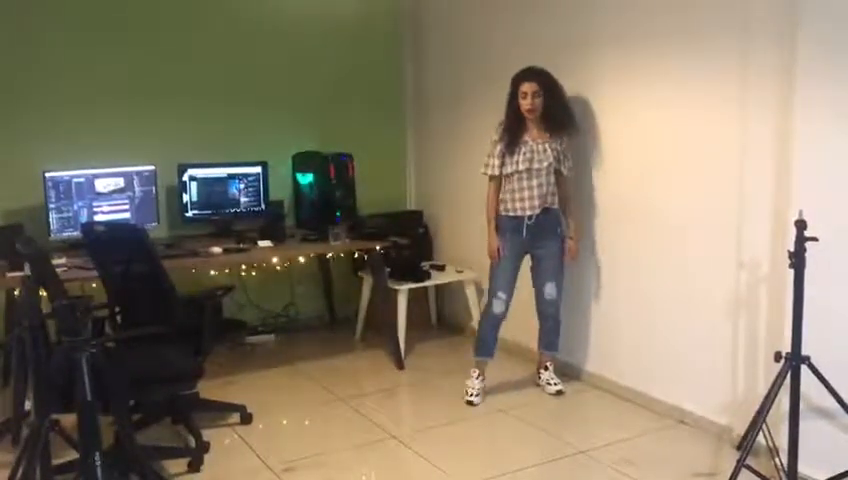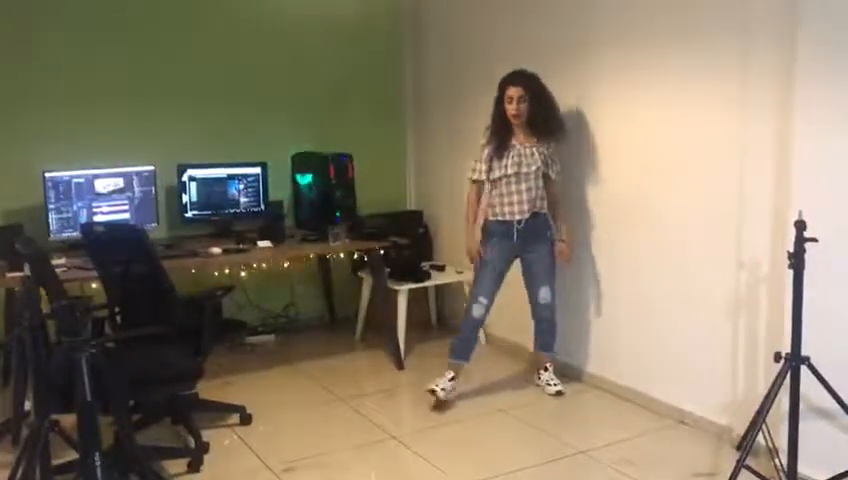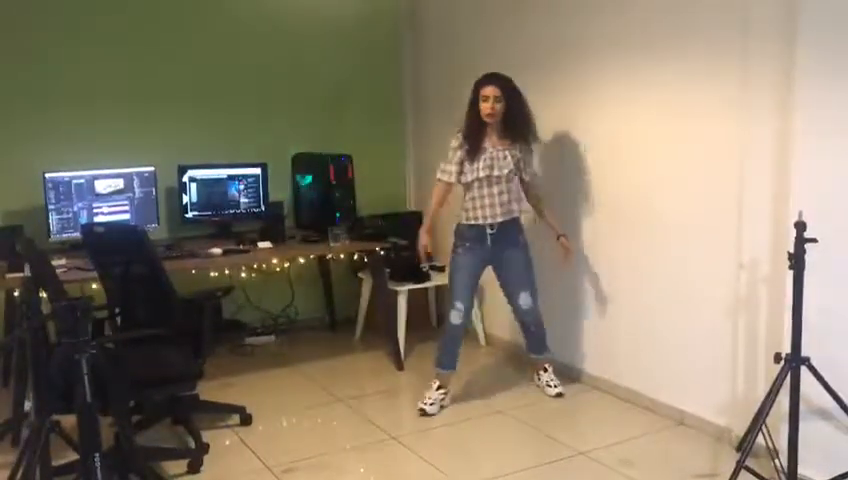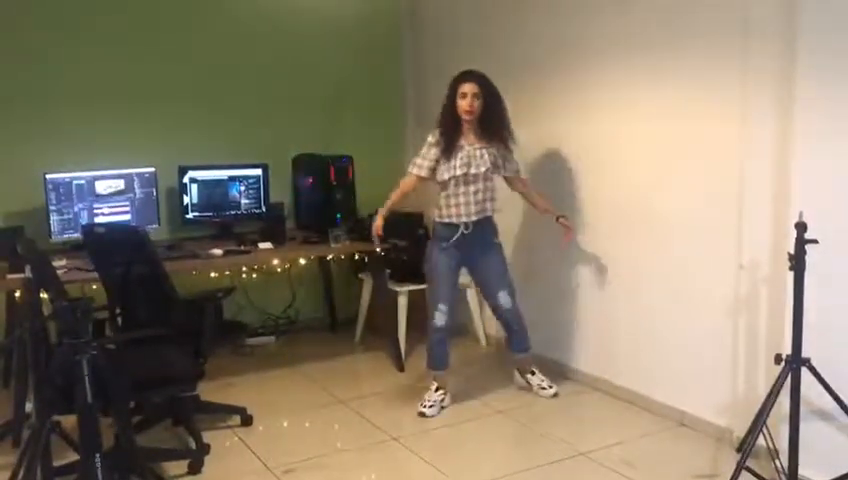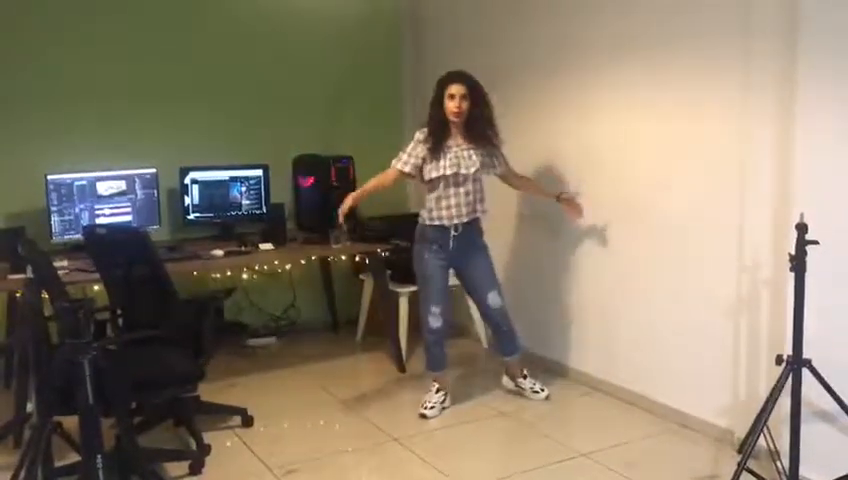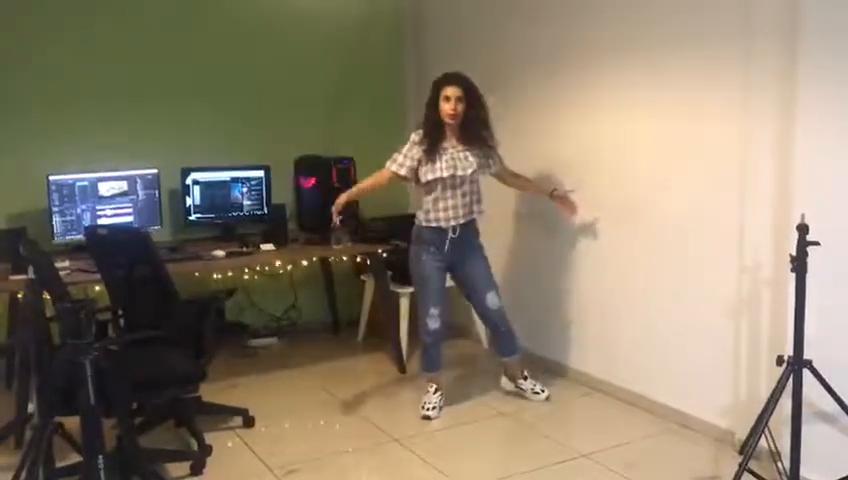
dt=0.2s
person 1, frame 1
left shoulder: (558, 138)
right shoulder: (505, 137)
left elbow: (563, 187)
right elbow: (493, 186)
left wrist: (571, 230)
right wrist: (491, 231)
left hip: (548, 227)
right hip: (511, 227)
left knee: (550, 301)
right knee: (497, 302)
left ankle: (545, 369)
right ankle: (478, 374)
person 1, frame 2
left shoulder: (546, 143)
right shoulder: (492, 141)
left elbow: (551, 191)
right elbow: (476, 189)
left wrist: (561, 233)
right wrist: (472, 233)
left hip: (537, 231)
right hip: (498, 232)
left knee: (545, 305)
right knee: (478, 306)
left ankle: (544, 369)
right ankle: (451, 376)
person 1, frame 3
left shoulder: (518, 146)
right shoulder: (463, 143)
left elbow: (531, 192)
right elbow: (443, 186)
left wrist: (557, 231)
right wrist: (425, 227)
left hip: (509, 235)
right hip: (470, 237)
left knee: (527, 308)
right knee: (457, 313)
left ankle: (542, 370)
right ankle: (441, 385)
person 1, frame 4
left shoulder: (496, 144)
right shoulder: (439, 141)
left elbow: (519, 184)
right elbow: (412, 179)
left wrist: (554, 215)
right wrist: (383, 211)
left hip: (483, 235)
right hip: (445, 236)
left knee: (507, 307)
right knee: (440, 315)
left ankle: (527, 371)
right ankle: (439, 387)
person 1, frame 5
left shoulder: (484, 143)
right shoulder: (426, 140)
left elbow: (512, 177)
right elbow: (393, 173)
left wrist: (556, 196)
right wrist: (355, 195)
left hip: (470, 237)
right hip: (433, 239)
left knee: (496, 308)
right knee: (434, 316)
left ankle: (515, 374)
right ankle: (439, 388)
person 1, frame 6
left shoulder: (479, 144)
right shoulder: (422, 142)
left elbow: (507, 175)
right elbow: (387, 174)
left wrist: (550, 192)
right wrist: (348, 195)
left hip: (467, 238)
right hip: (430, 240)
left knee: (493, 308)
right knee: (431, 318)
left ankle: (514, 375)
right ankle: (434, 388)
